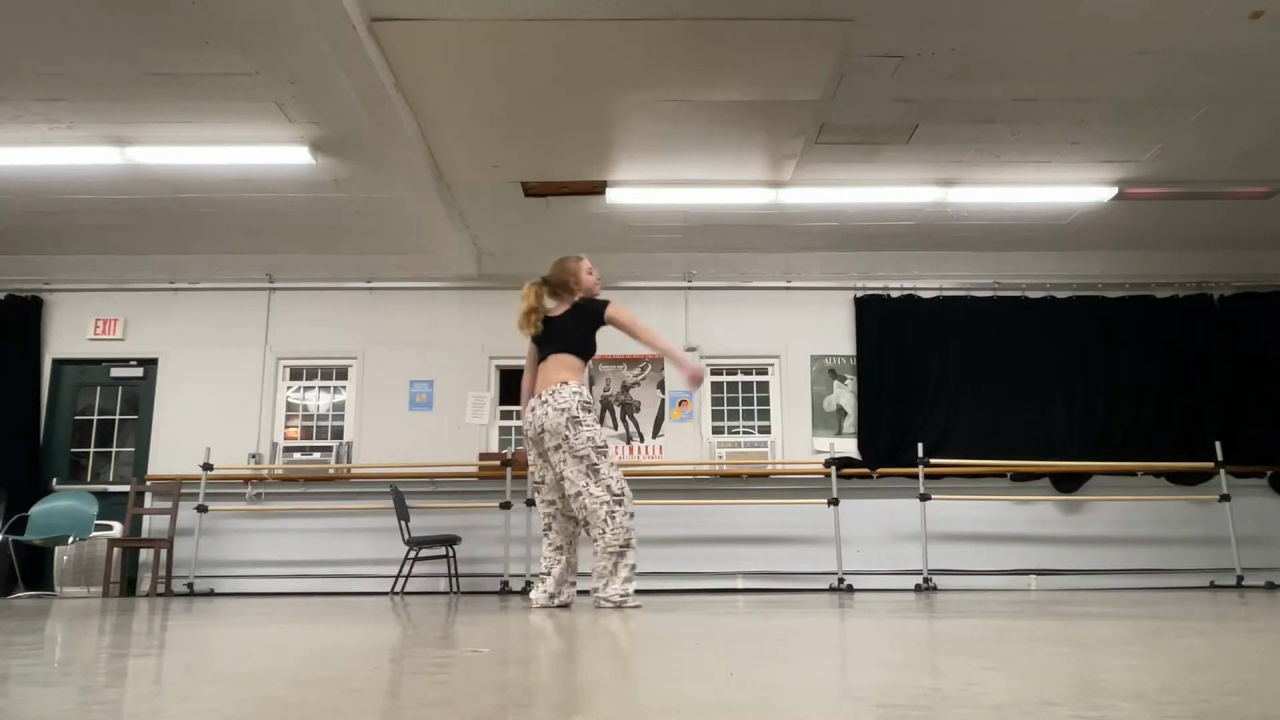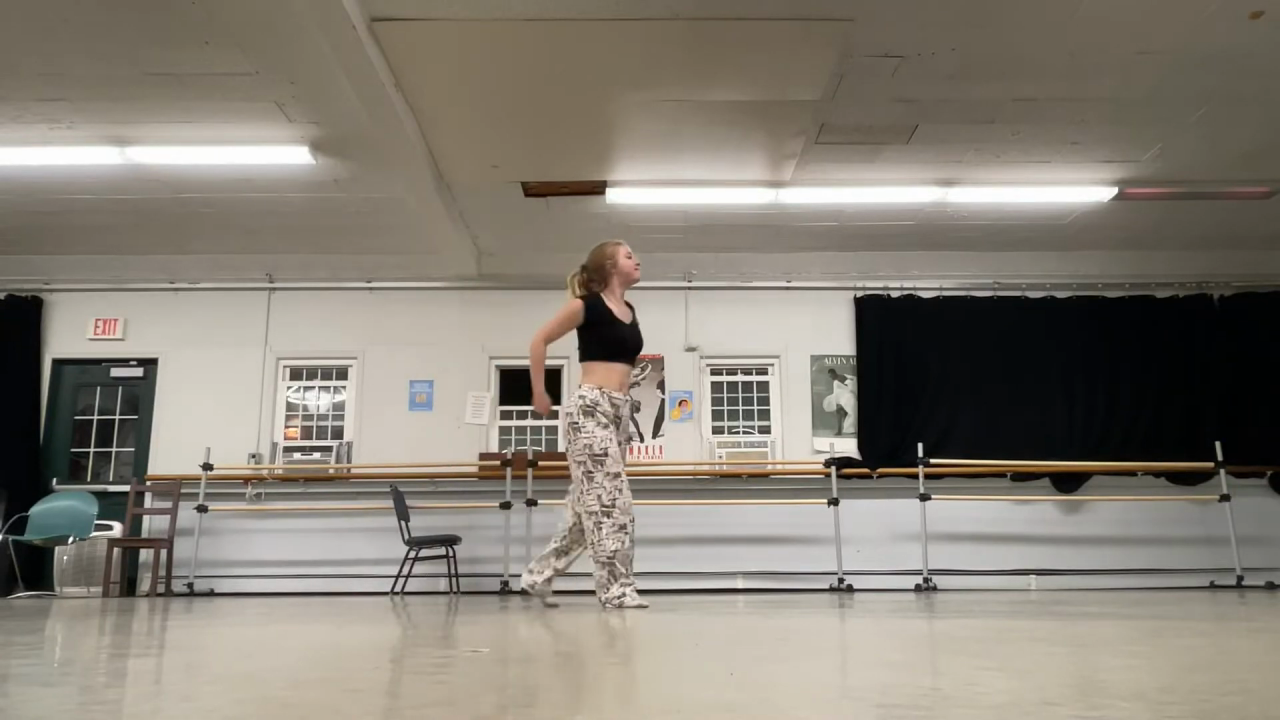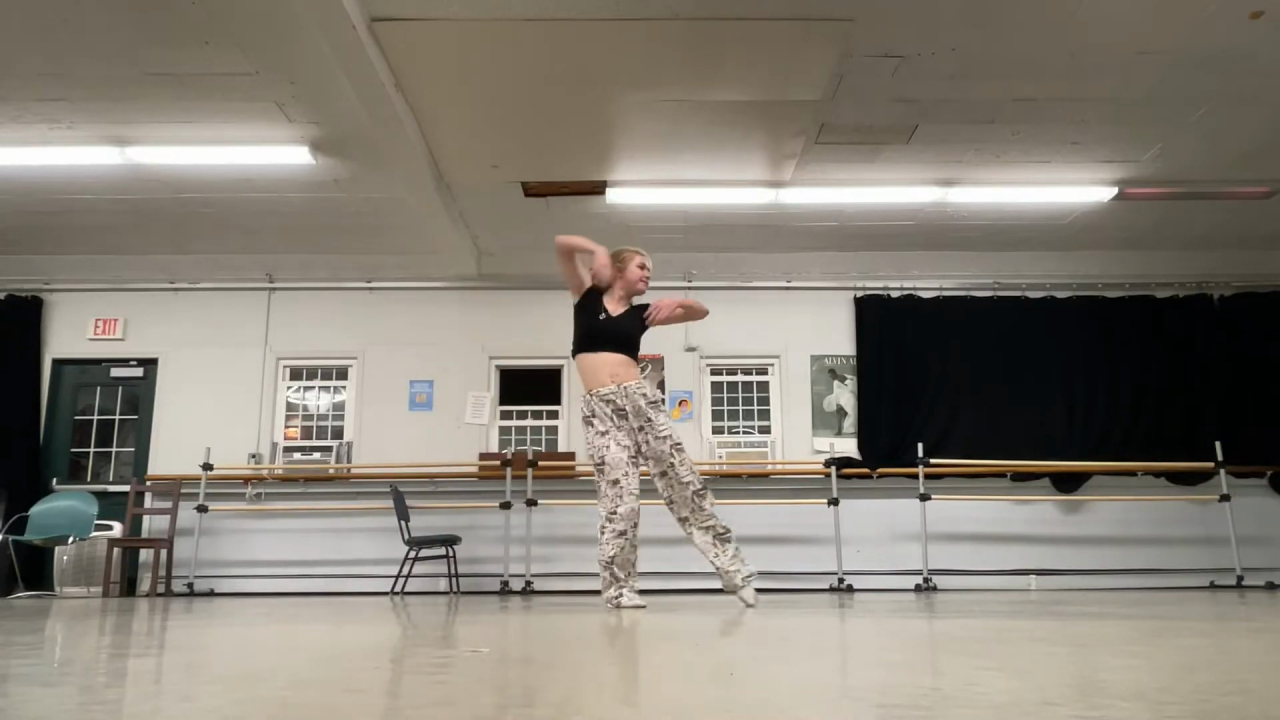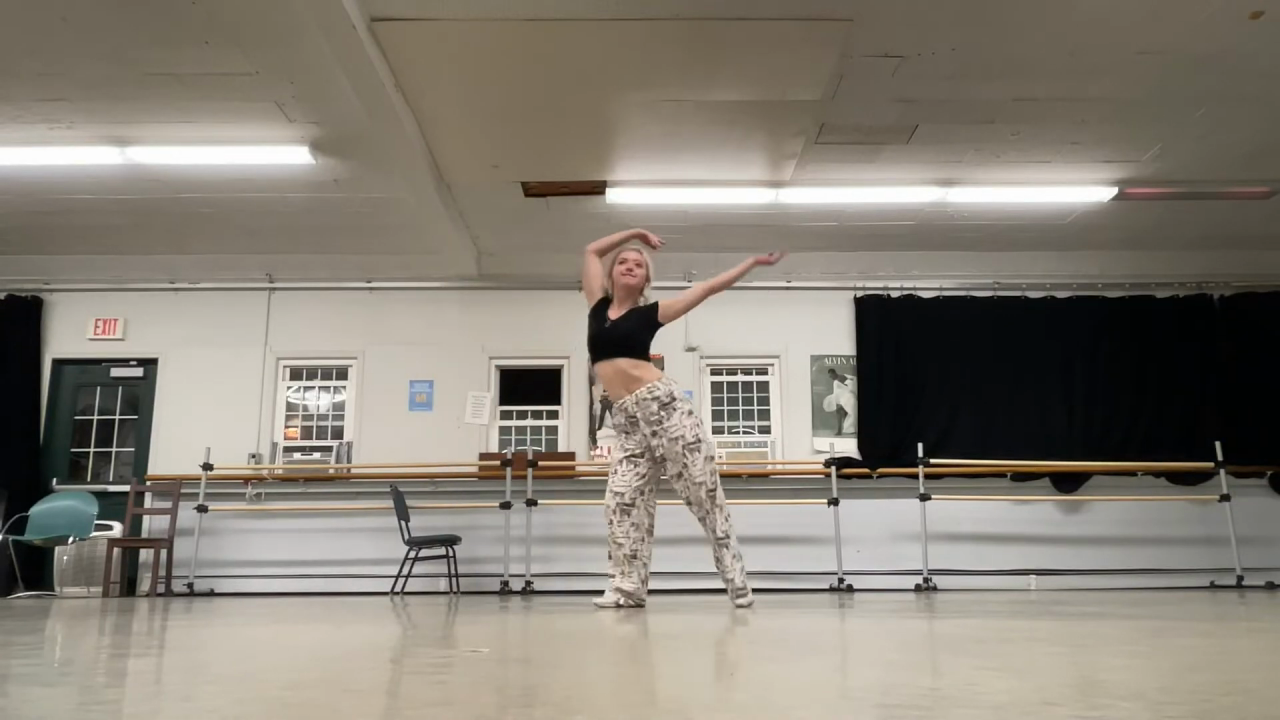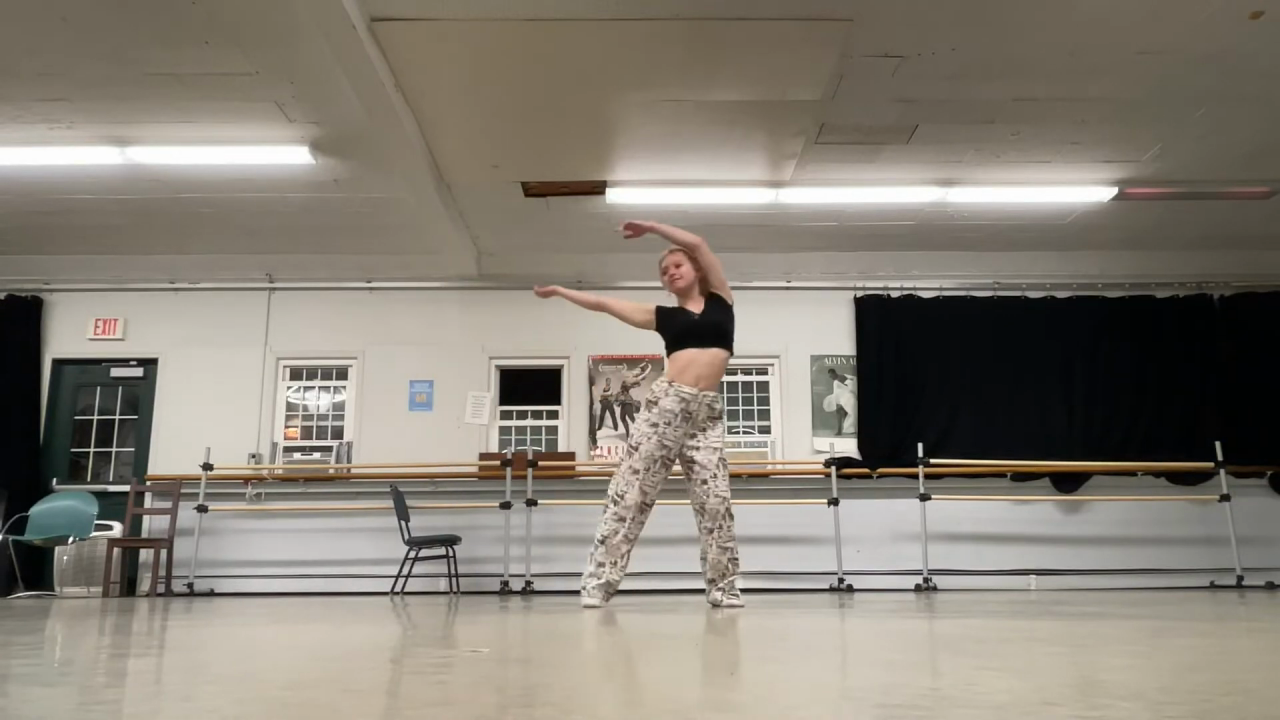
dt=0.4s
person 1, frame 1
left shoulder: (542, 322)
right shoulder: (589, 307)
left elbow: (528, 380)
right elbow: (643, 334)
left wrist: (534, 416)
right wrist: (685, 362)
left hip: (538, 412)
right hip: (568, 406)
left knee: (557, 509)
right knee: (608, 497)
left ankle: (550, 588)
right ankle: (612, 587)
person 1, frame 2
left shoulder: (628, 311)
right shoulder: (587, 304)
right elbow: (539, 340)
right wrist: (539, 392)
left hip: (620, 410)
right hip: (592, 407)
left knee: (593, 502)
right knee: (609, 499)
left ankle: (541, 573)
right ankle: (615, 588)
person 1, frame 3
left shoulder: (642, 313)
right shoulder: (588, 297)
left elbow: (700, 311)
right elbow: (563, 244)
left wrist: (678, 304)
right wrist: (597, 251)
left hip: (641, 402)
right hip: (599, 410)
left knee: (687, 487)
right knee: (619, 500)
left ankle: (734, 572)
right ankle: (619, 586)
person 1, frame 4
left shoulder: (655, 310)
right shoulder: (598, 304)
left elbow: (707, 287)
right elbow: (591, 252)
left wrist: (751, 262)
right wrist: (636, 234)
left hip: (662, 404)
right hip: (626, 418)
left knee: (702, 492)
right knee: (621, 499)
left ankle: (738, 581)
right ankle: (628, 586)
person 1, frame 5
left shoulder: (720, 299)
right shoulder: (663, 316)
left elbow: (697, 243)
right elbow: (606, 304)
left wrist: (649, 227)
right wrist: (561, 291)
left hip: (708, 411)
right hip: (666, 404)
left knee: (715, 499)
right knee: (631, 493)
left ankle: (721, 585)
right ankle: (599, 580)
